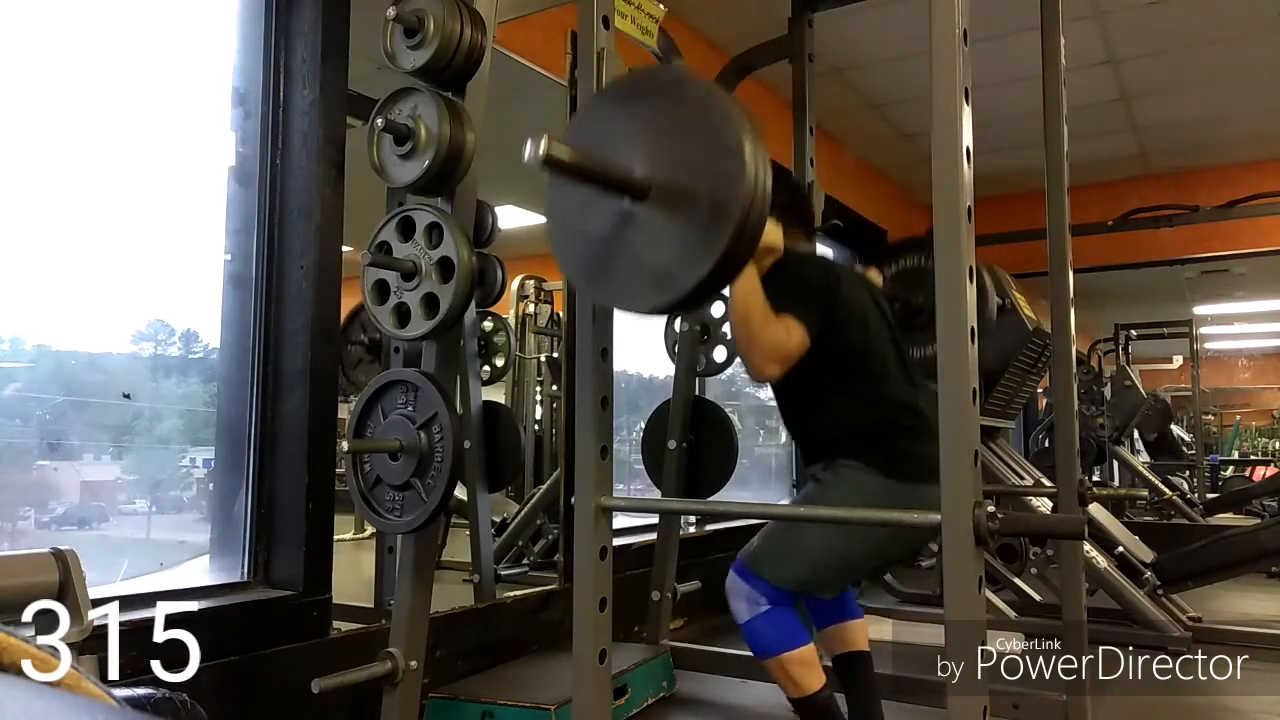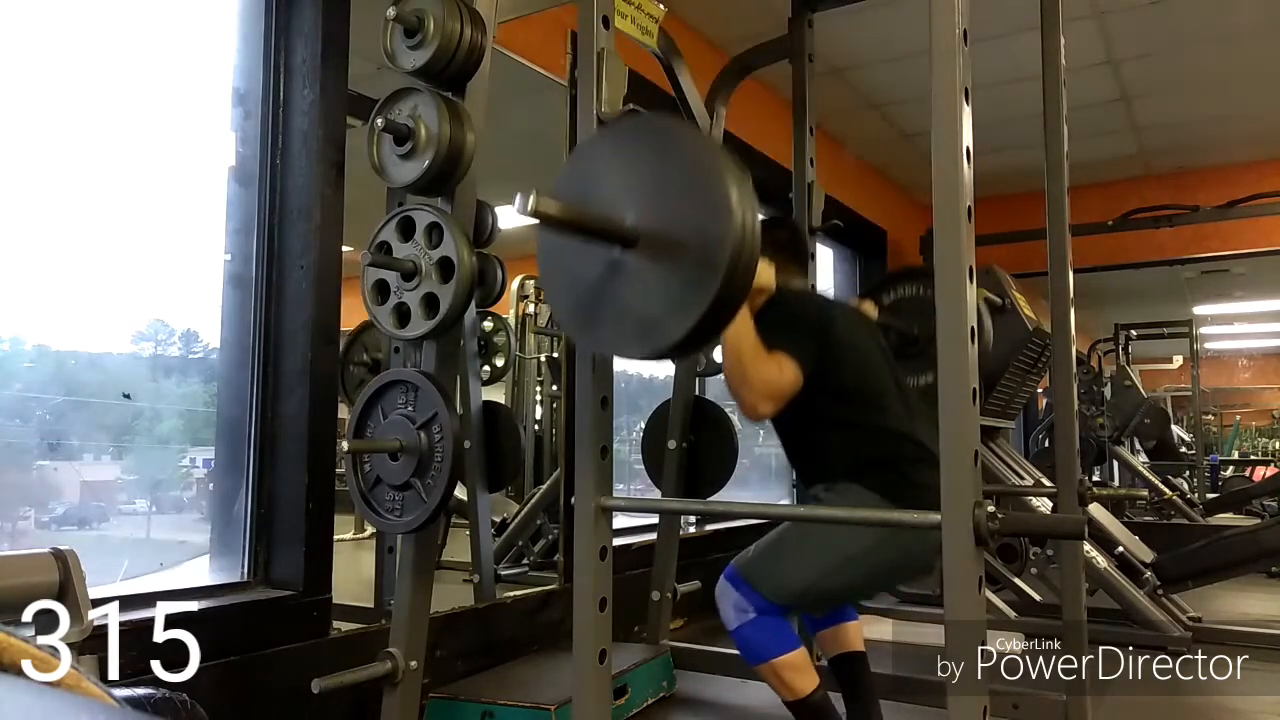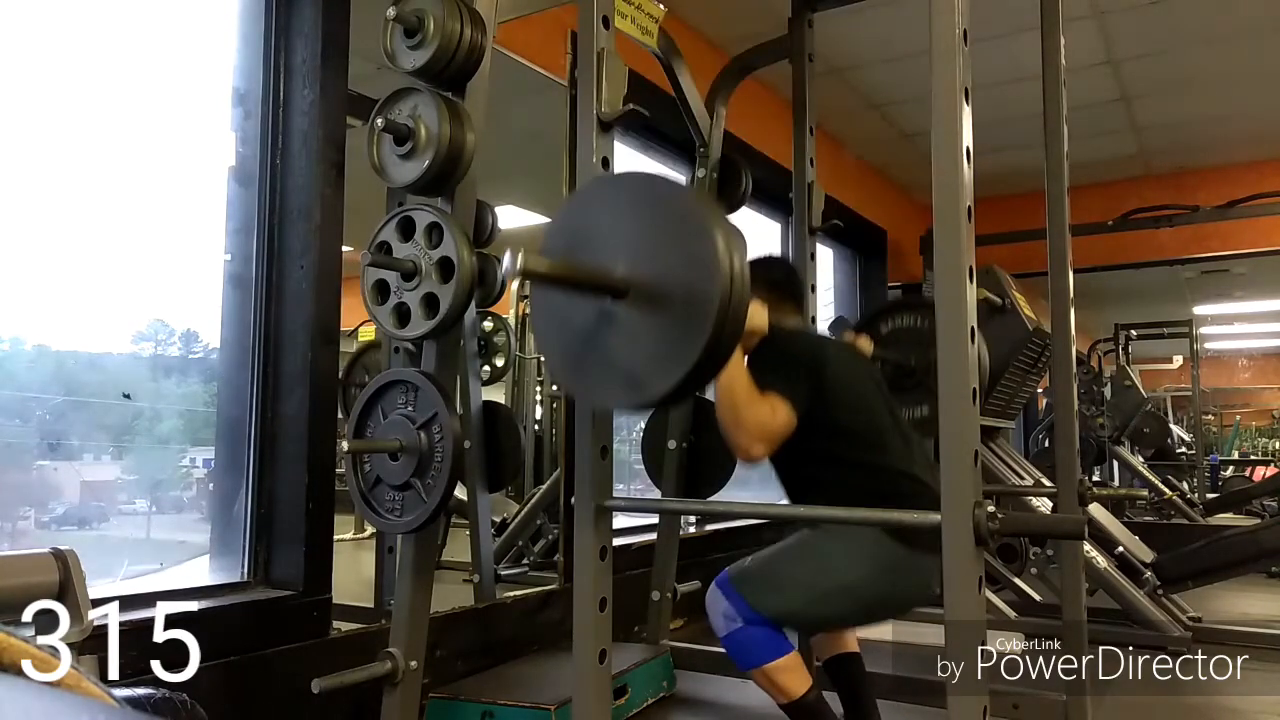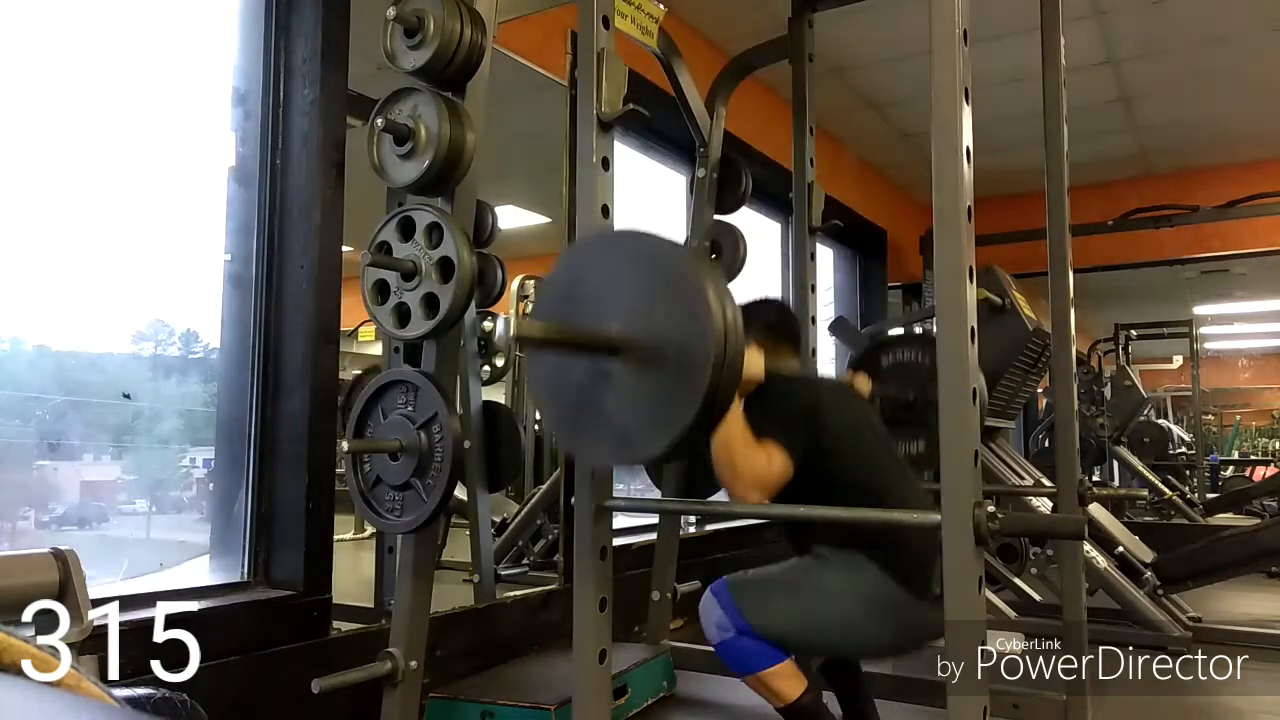
dt=0.2s
person 1, frame 1
left shoulder: (794, 274)
right shoulder: (840, 277)
left elbow: (766, 359)
left wrist: (741, 256)
left hip: (886, 474)
right hip: (921, 472)
left knee: (754, 586)
right knee: (815, 572)
person 1, frame 2
left shoulder: (787, 310)
right shoulder: (837, 314)
left elbow: (759, 397)
left hip: (894, 503)
right hip: (926, 498)
left knee: (743, 593)
right knee: (811, 578)
person 1, frame 3
left shoulder: (780, 349)
right shoulder: (836, 350)
left elbow: (753, 438)
left hip: (896, 541)
right hip: (928, 534)
left knee: (731, 602)
right knee: (805, 582)
person 1, frame 4
left shoulder: (776, 394)
right shoulder: (834, 392)
left elbow: (750, 487)
left hip: (900, 587)
right hip: (928, 574)
left knee: (724, 609)
right knee: (794, 587)
